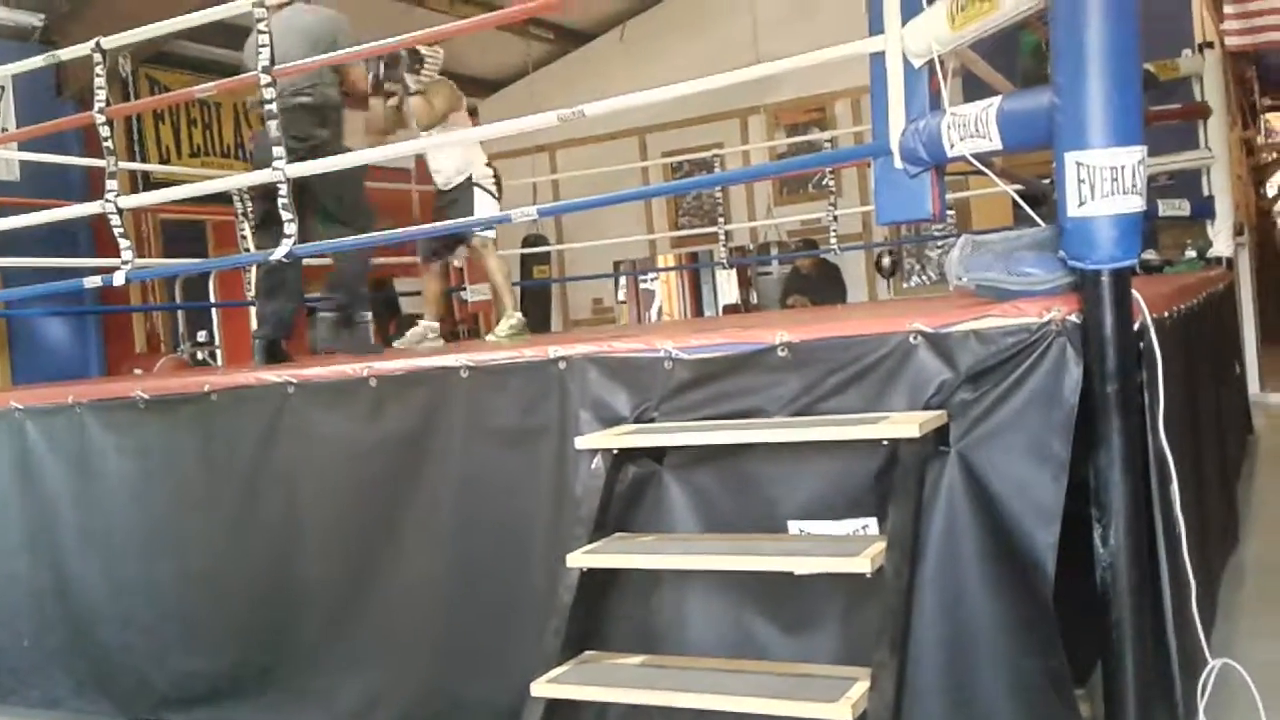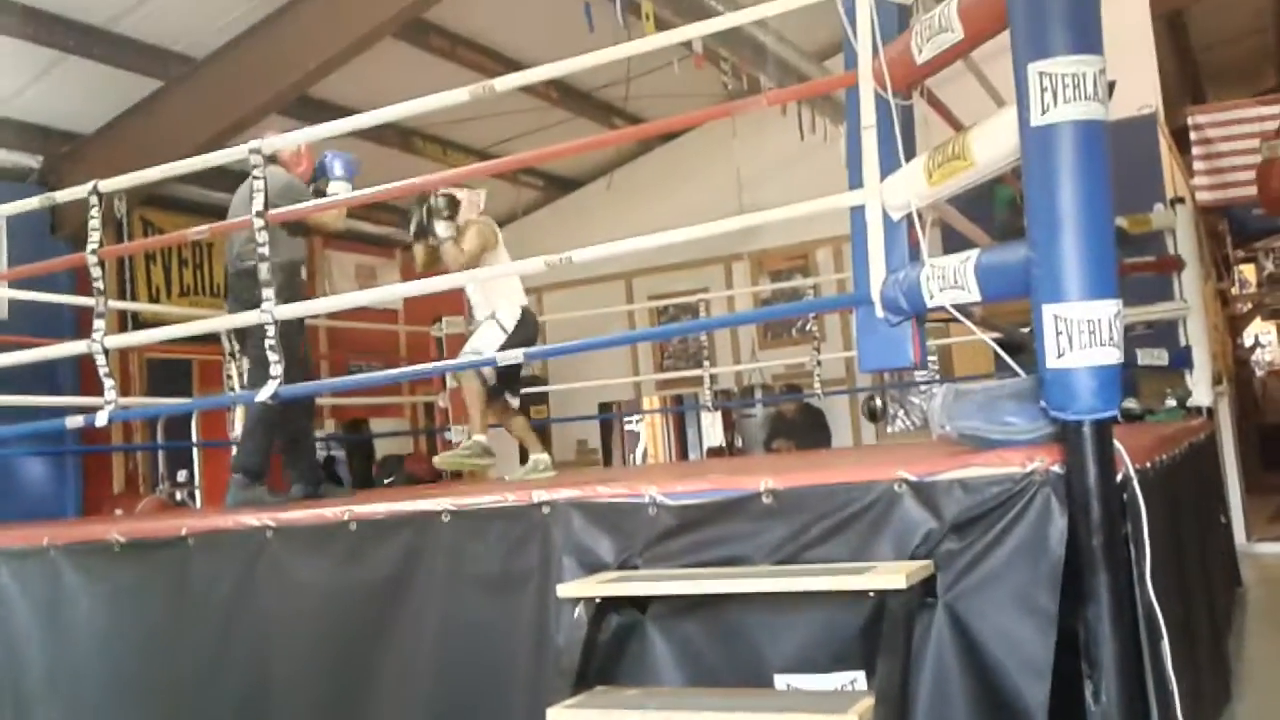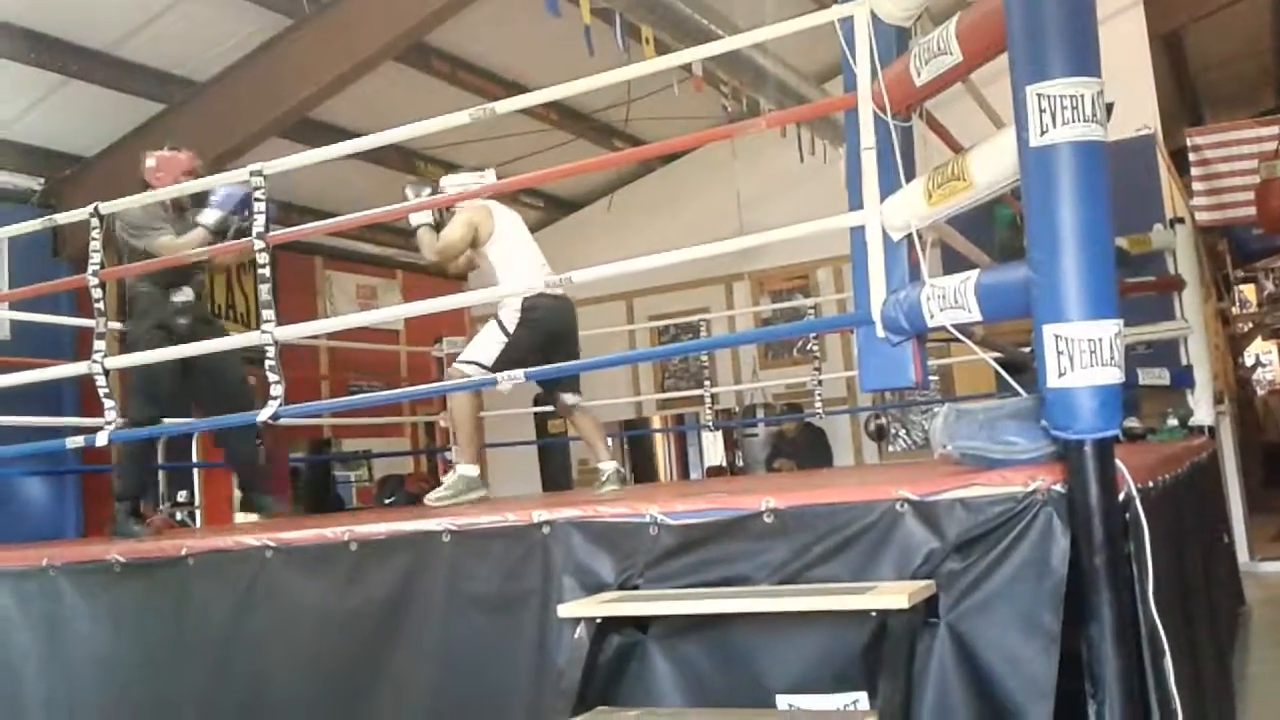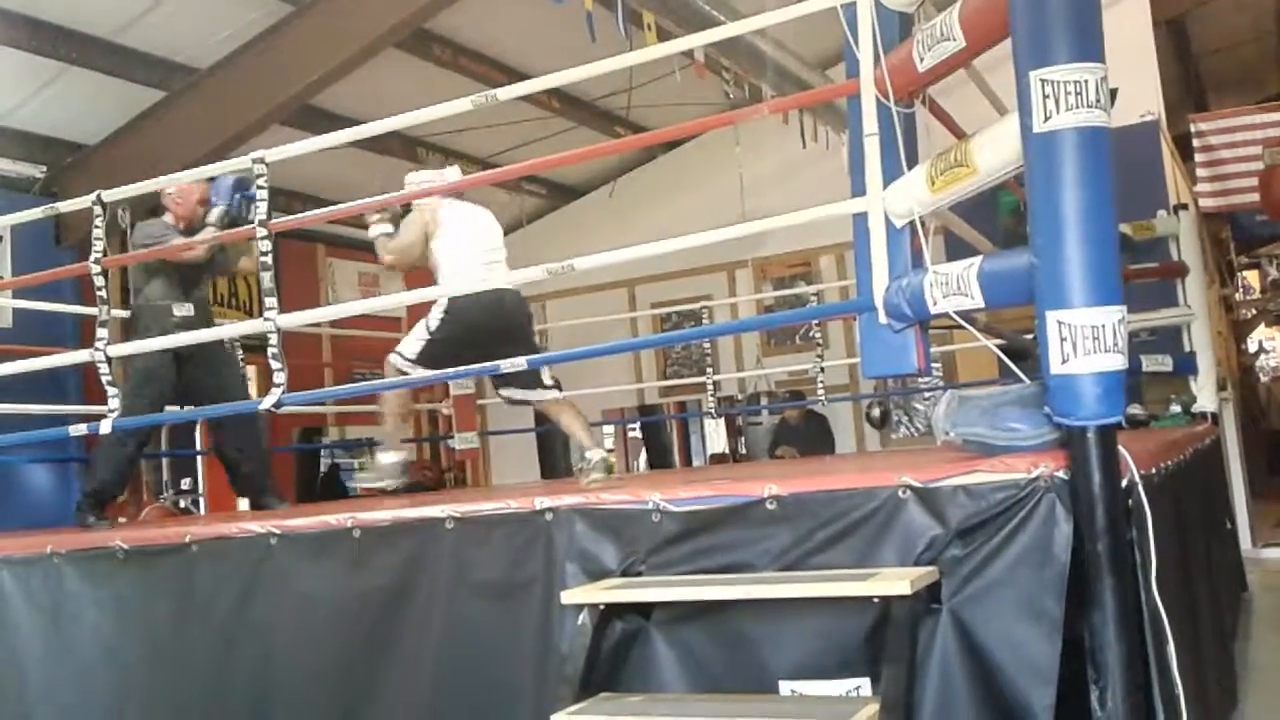
dt=0.7s
person 1, frame 1
left shoulder: (256, 37)
right elbow: (359, 86)
left hip: (268, 142)
right hip: (312, 136)
left knee: (277, 242)
right knee: (352, 225)
left ankle: (269, 339)
right ankle: (338, 317)
person 1, frame 2
left shoulder: (254, 187)
right shoulder: (281, 182)
right elbow: (331, 222)
left wrist: (319, 190)
right wrist: (340, 183)
left hip: (272, 301)
right hip: (267, 298)
right knee: (268, 387)
left ankle: (307, 480)
right ankle: (247, 482)
person 1, frame 3
left shoulder: (185, 214)
right shoulder: (134, 216)
left elbow: (222, 258)
right elbow: (178, 252)
left wrist: (243, 221)
right wrist: (214, 213)
left hip: (198, 324)
right hip: (155, 330)
left knee: (235, 402)
right knee: (147, 418)
left ankle: (255, 491)
right ankle: (127, 512)
person 1, frame 4
left shoulder: (212, 241)
right shoulder: (148, 231)
left elbow: (251, 264)
right elbow: (193, 252)
left wrist: (251, 219)
right wrist: (221, 211)
left hip: (201, 343)
left knee: (239, 413)
right knee: (135, 422)
left ankle: (259, 494)
right ankle: (91, 507)
person 2, frame 1
left shoulder: (441, 87)
right shoulder: (405, 97)
left elbow: (425, 122)
right elbow: (383, 126)
left wrist: (410, 80)
right wrist: (378, 85)
left hip: (474, 178)
right hip: (448, 188)
left knee: (480, 241)
right knee: (430, 258)
left ankle: (512, 316)
right ankle: (429, 327)
person 2, frame 2
left shoulder: (479, 226)
right shoulder: (463, 234)
left elbow: (457, 263)
right elbow: (422, 266)
left wrist: (444, 226)
right wrist: (419, 229)
left hip: (512, 318)
right hip: (505, 322)
left knee: (468, 367)
right knee: (500, 403)
left ankle: (478, 443)
right ankle: (540, 459)
person 2, frame 3
left shoulder: (472, 211)
right shoulder: (500, 214)
left elbow: (435, 255)
right elbow: (455, 266)
left wrist: (420, 220)
right wrist: (434, 222)
left hip: (529, 308)
right hip: (559, 308)
left knee: (460, 379)
right knee: (568, 401)
left ankle: (467, 473)
right ankle: (609, 470)
person 2, frame 4
left shoulder: (429, 213)
right shoulder: (484, 215)
left elbow: (394, 259)
left wrist: (380, 229)
right wrist: (404, 231)
left hip: (462, 306)
right hip: (509, 304)
left knee: (397, 369)
right knee: (544, 394)
left ankle: (391, 459)
right ankle: (595, 457)
